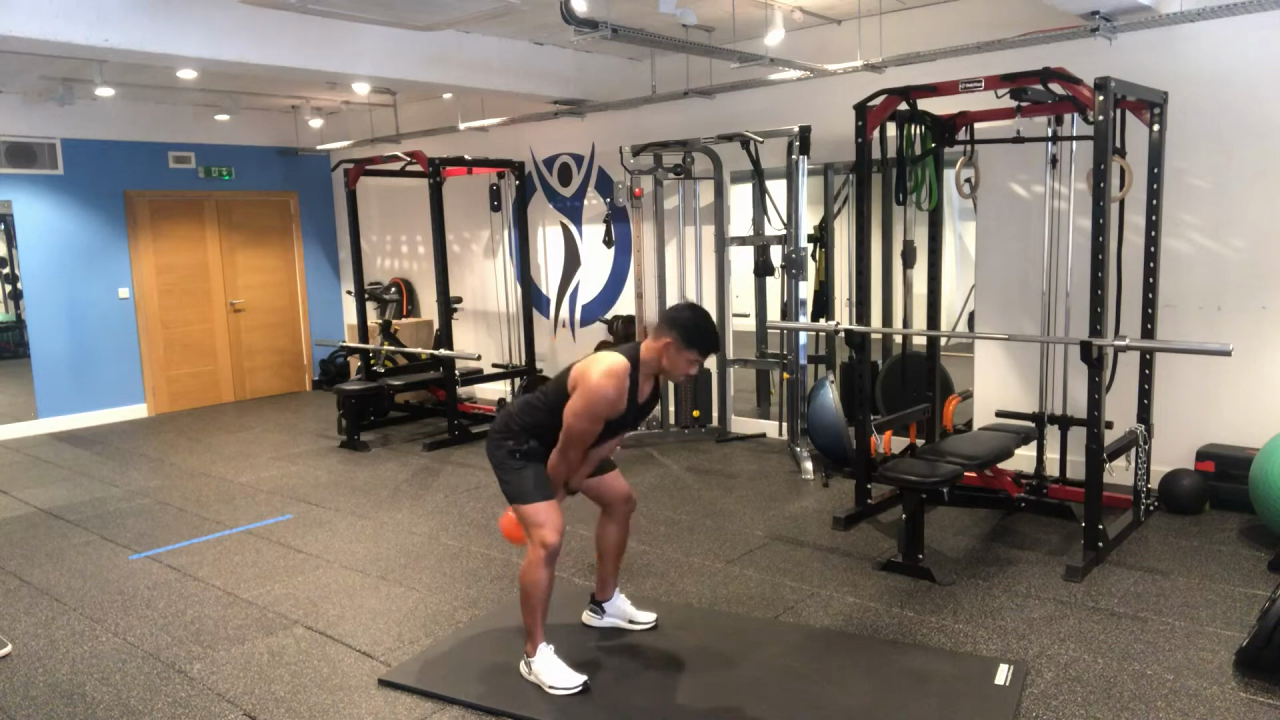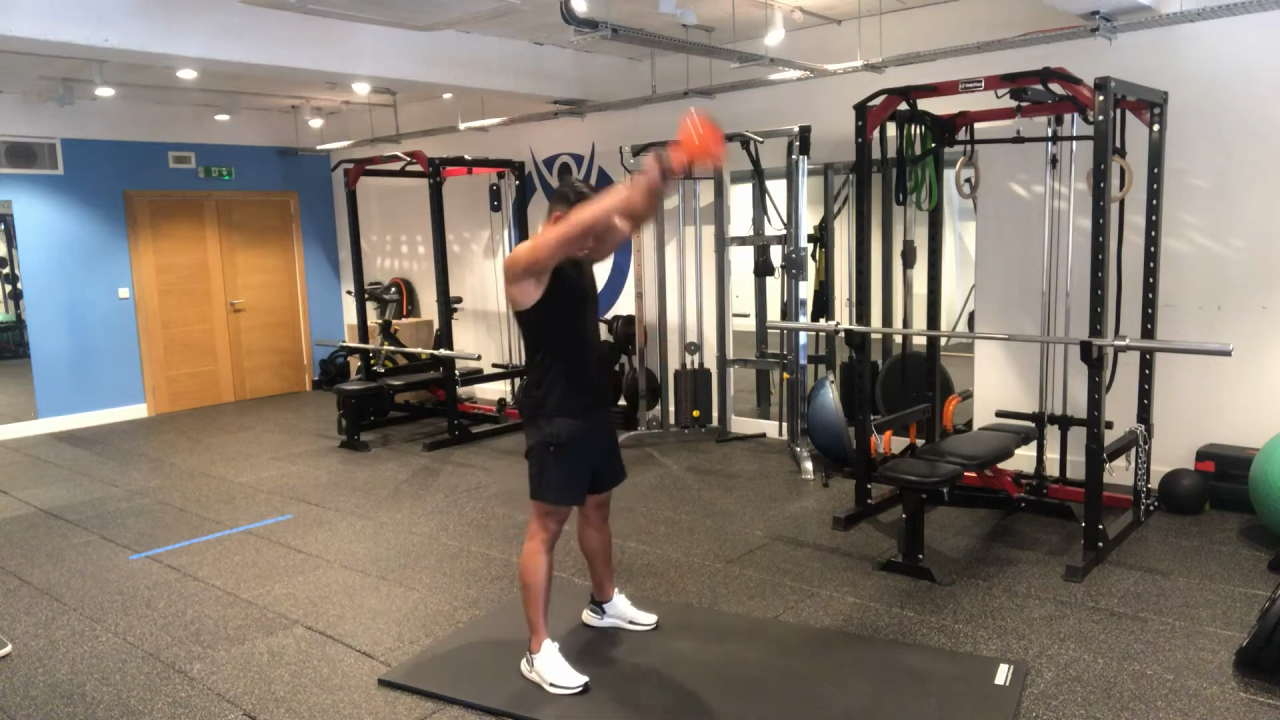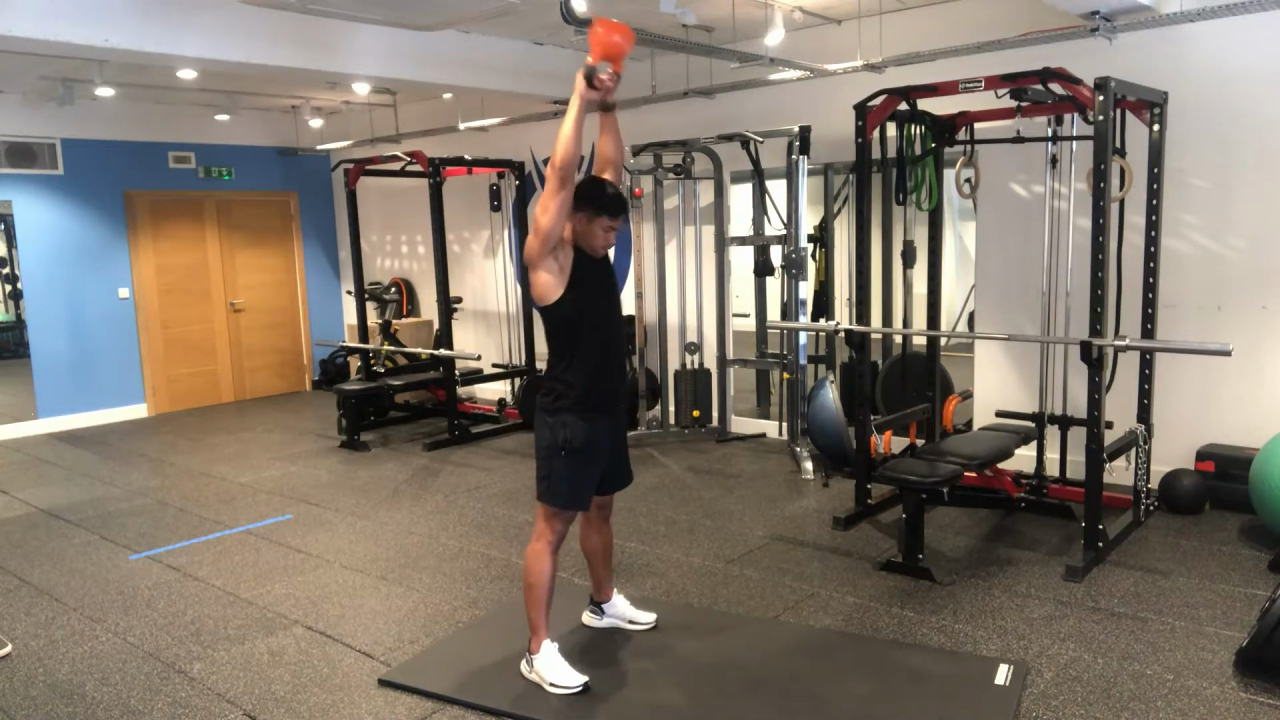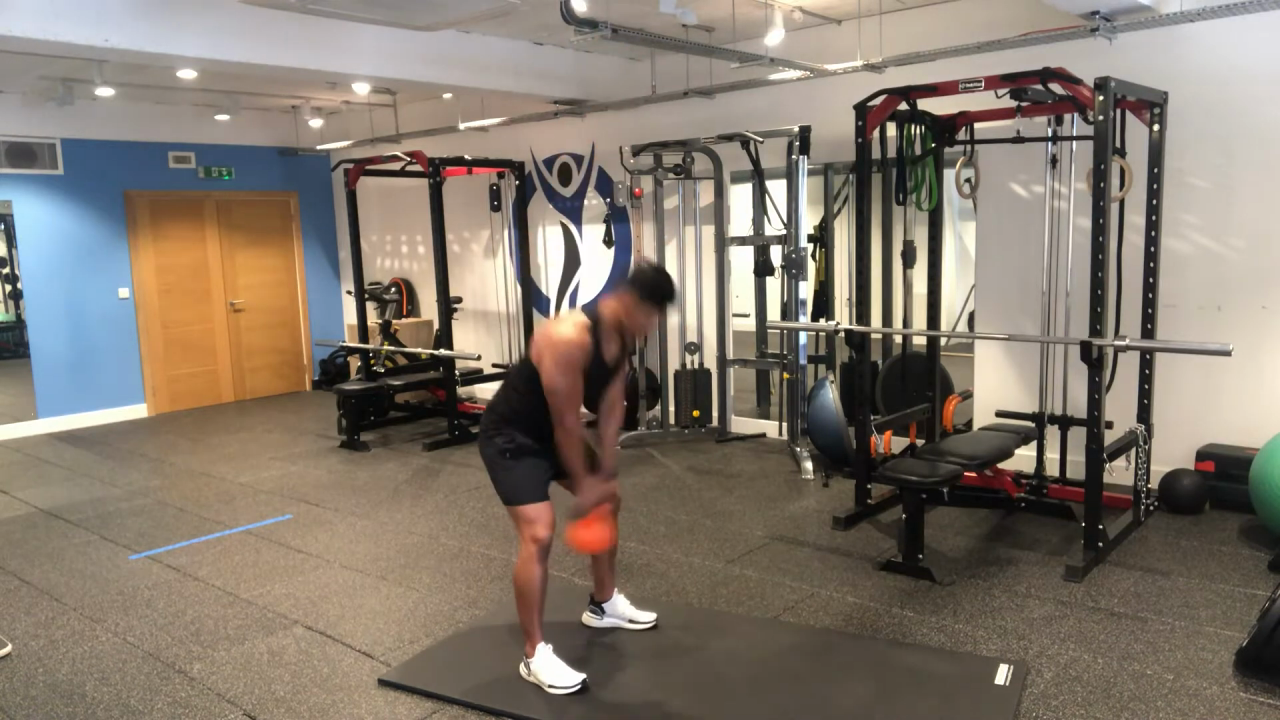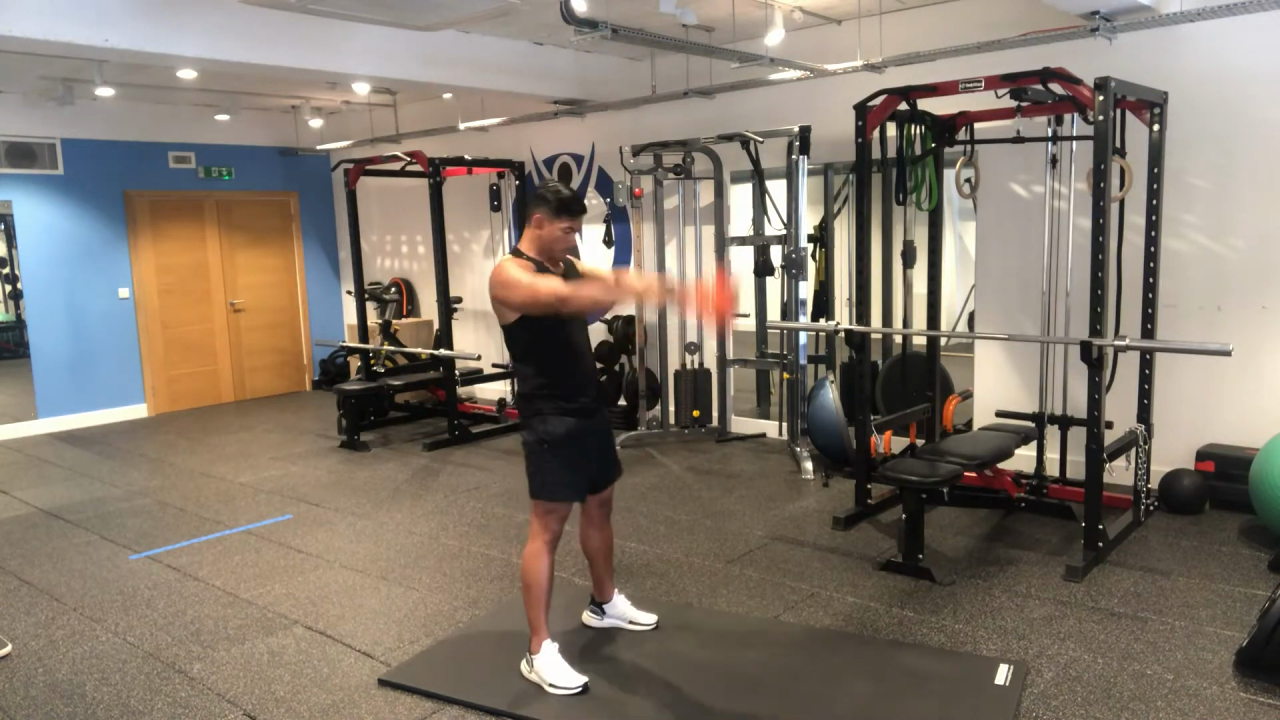
dt=0.7s
person 1, frame 1
left shoulder: (651, 377)
right shoulder: (606, 382)
left elbow: (608, 439)
right elbow: (567, 453)
left wrist: (573, 484)
right wrist: (553, 497)
left hip: (568, 443)
right hip: (519, 442)
left knee: (621, 500)
right knee: (548, 538)
left ankle: (604, 603)
right ankle: (536, 655)
person 1, frame 2
left shoulder: (576, 259)
right shoulder: (525, 263)
left elbow: (629, 219)
right elbow: (581, 222)
left wrist: (659, 182)
right wrist: (642, 179)
left hip: (595, 408)
right hip: (554, 418)
left knee: (597, 510)
right knee: (547, 527)
left ankle: (604, 602)
right ankle: (538, 653)
person 1, frame 3
left shoulder: (596, 251)
right shoulder: (549, 258)
left elbow: (610, 168)
right elbow: (560, 175)
left wrist: (607, 108)
right wrist: (577, 101)
left hip: (607, 411)
right hip: (568, 417)
left knee: (600, 512)
right knee: (552, 528)
left ankle: (603, 603)
right ankle: (538, 652)
person 1, frame 4
left shoulder: (623, 339)
right shoulder: (570, 338)
left elbow: (610, 408)
right elbow: (567, 423)
left wrist: (605, 473)
right wrist: (582, 485)
left hip: (551, 430)
right hip: (511, 437)
left knee: (607, 497)
right knee: (539, 533)
left ankle: (603, 603)
right ankle: (533, 653)
person 1, frame 5
left shoulder: (568, 264)
right shoulder: (510, 275)
left elbow: (606, 286)
right elbow: (567, 298)
left wrist: (650, 285)
right wrist: (637, 286)
left hip: (590, 409)
right hip: (550, 418)
left knee: (599, 506)
right knee: (548, 527)
left ankle: (604, 603)
right ankle: (539, 652)
